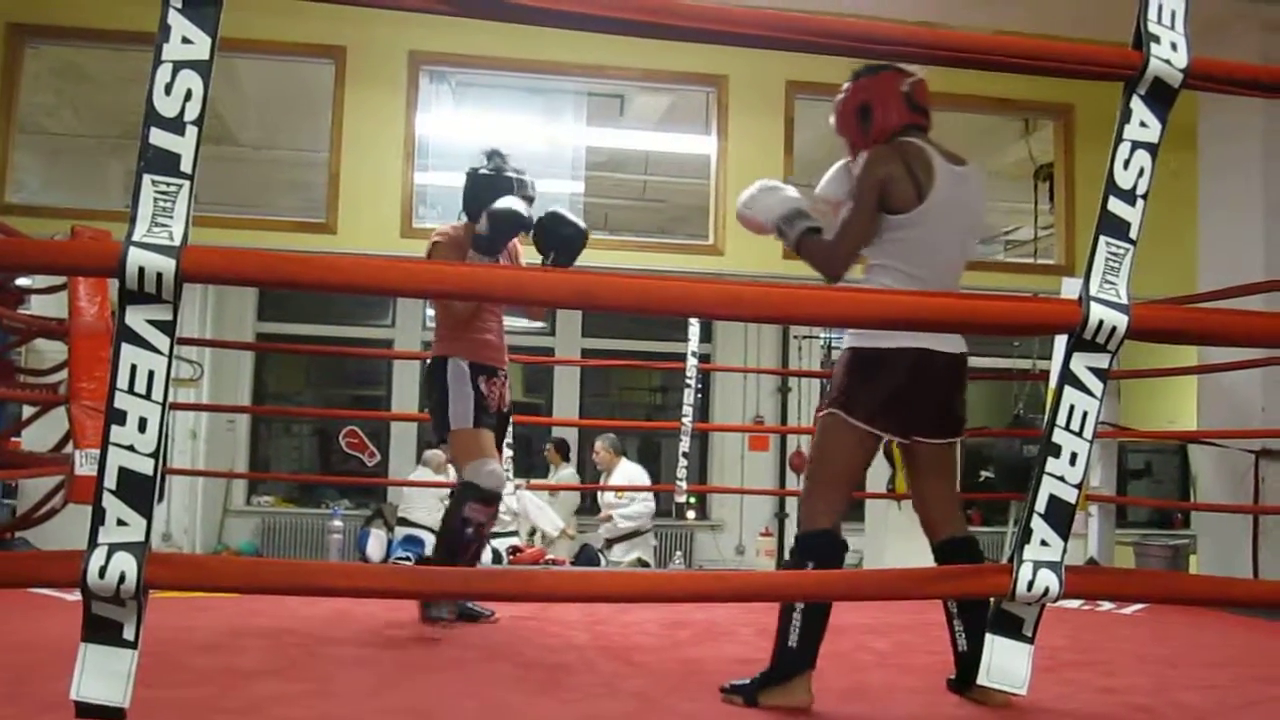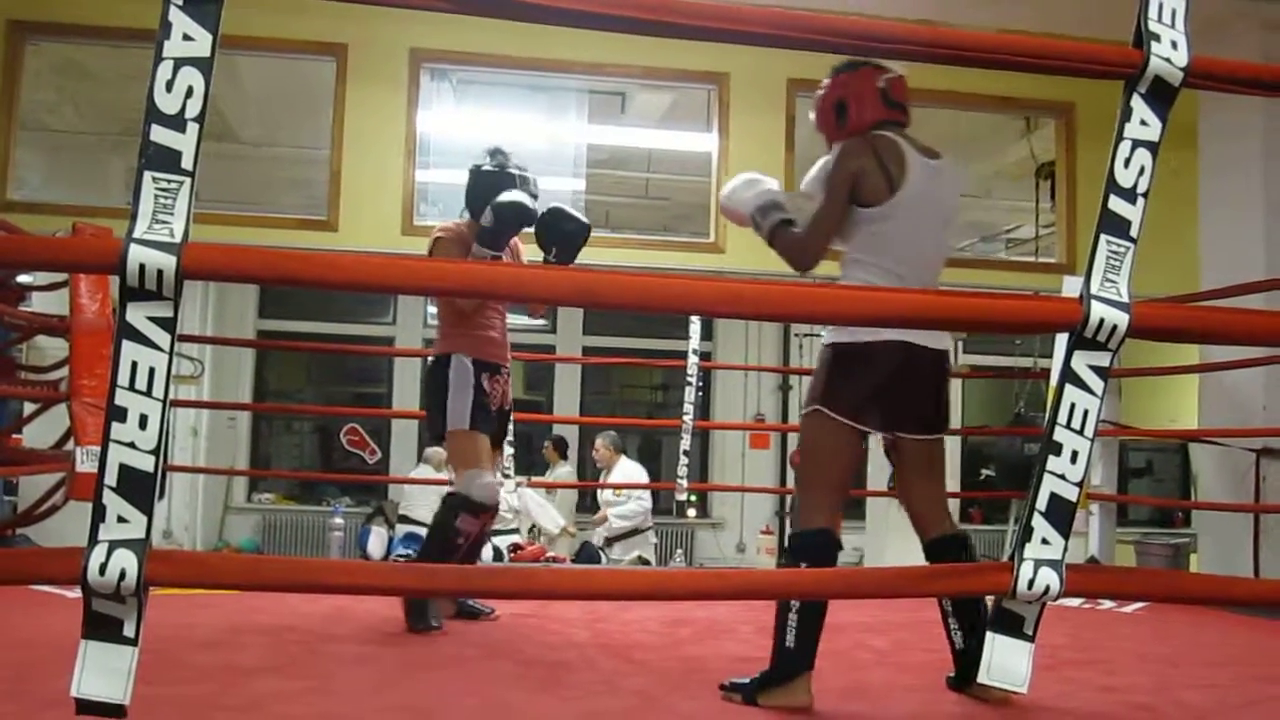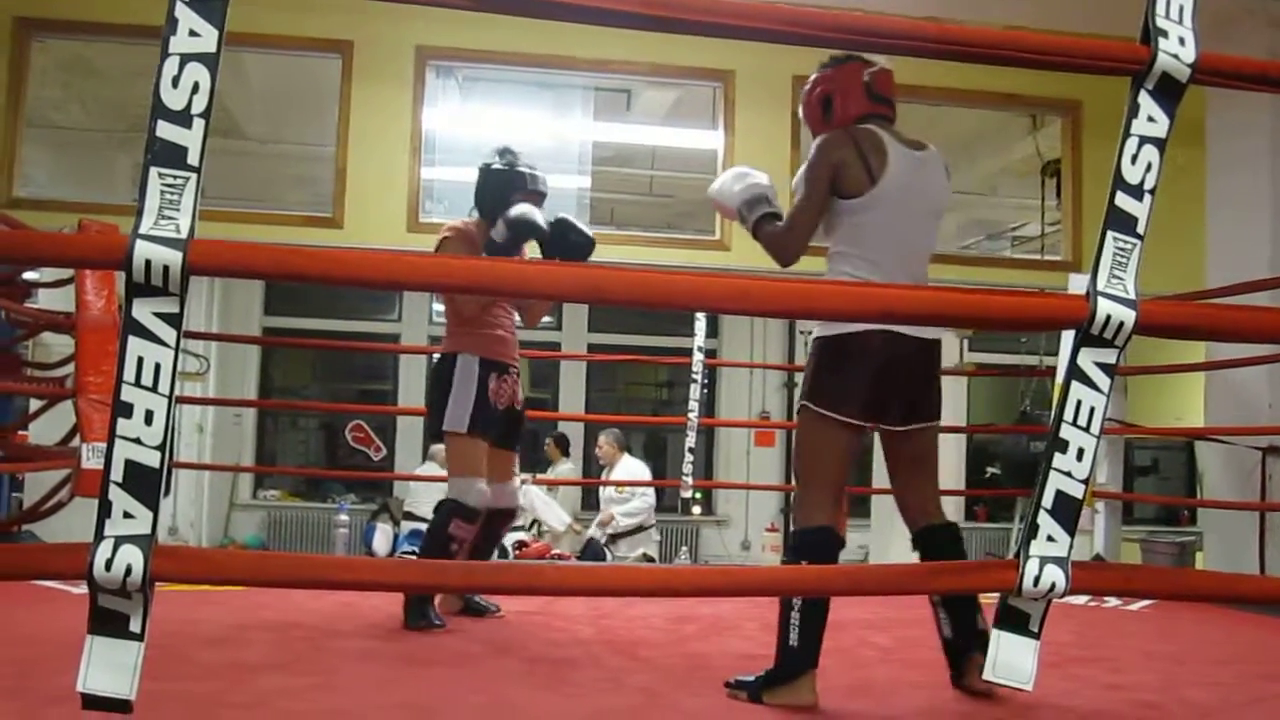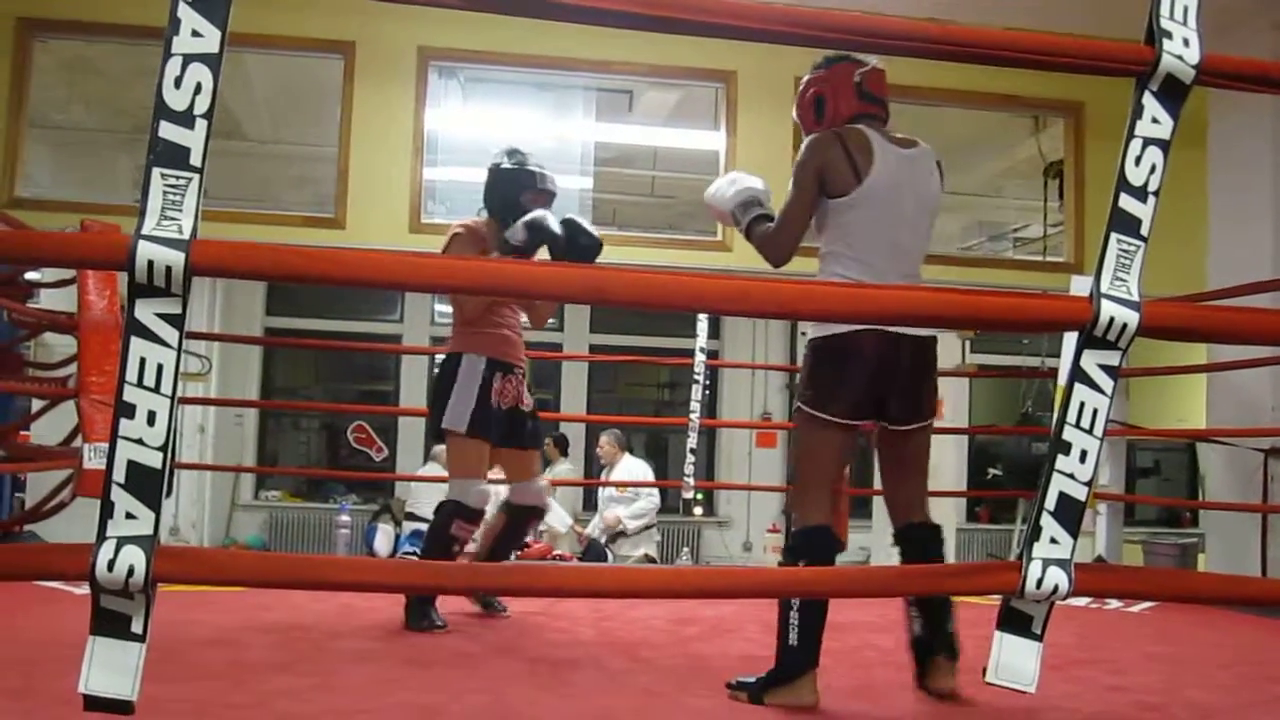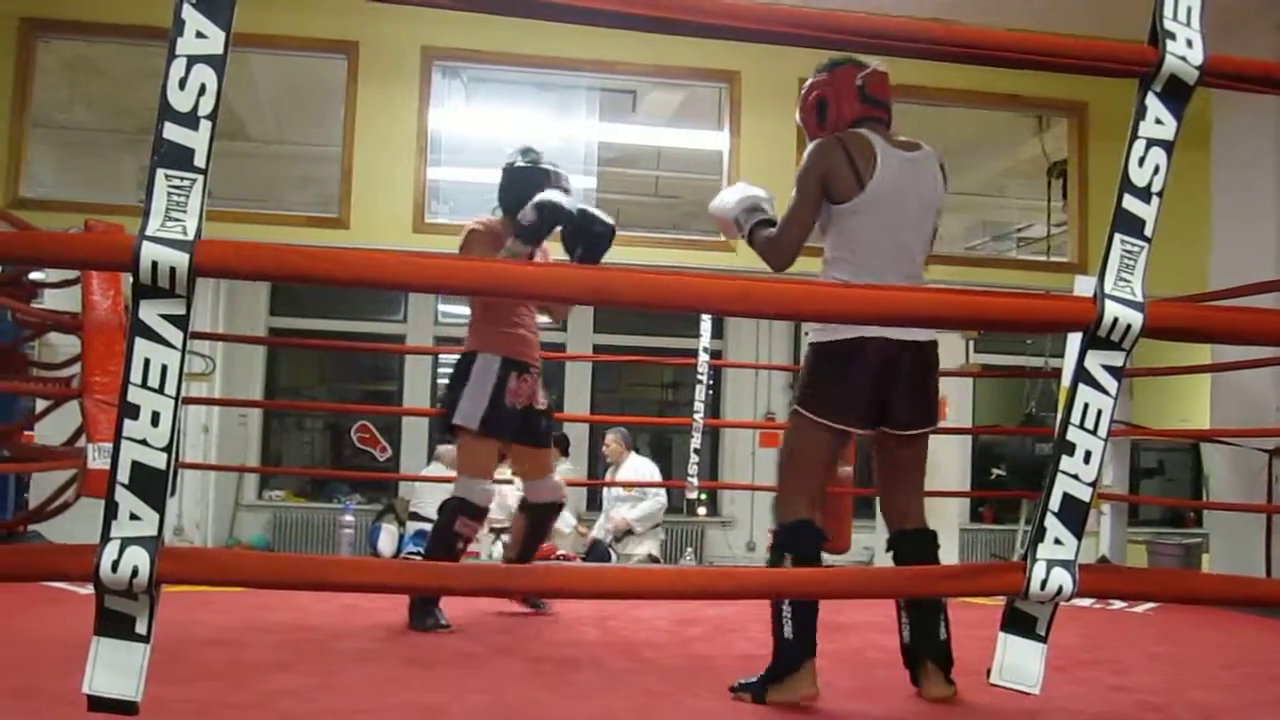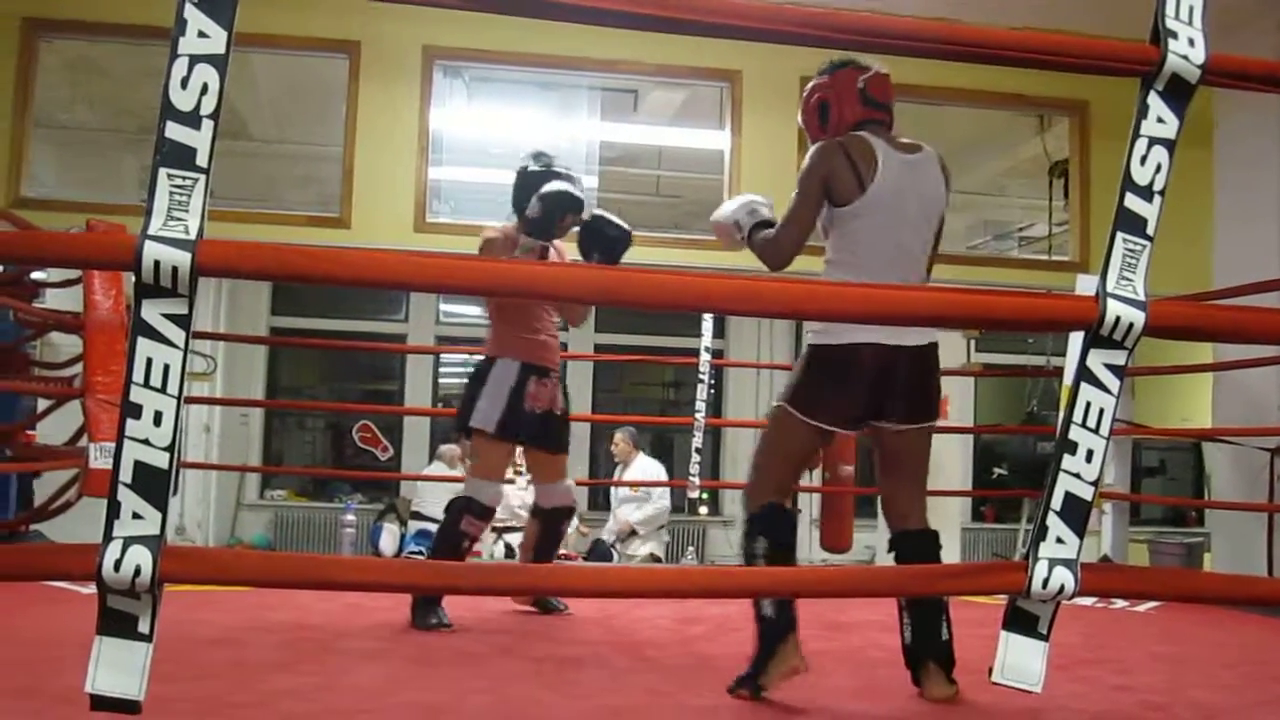
dt=0.1s
person 1, frame 1
left shoulder: (885, 160)
right shoulder: (966, 174)
left elbow: (836, 265)
left wrist: (789, 218)
left hip: (884, 351)
right hip: (943, 356)
left knee: (820, 507)
right knee: (943, 516)
left ankle: (790, 673)
right ankle: (980, 668)
person 1, frame 2
left shoulder: (857, 154)
right shoulder: (945, 170)
left elbow: (804, 255)
left wrist: (764, 210)
left hip: (863, 346)
right hip: (926, 351)
left knee: (815, 507)
right knee: (933, 515)
left ankle: (790, 673)
right ankle: (976, 663)
person 1, frame 3
left shoulder: (840, 147)
right shoulder: (933, 162)
left elbow: (788, 249)
left wrist: (750, 204)
left hip: (852, 338)
right hip: (918, 343)
left knee: (816, 506)
right knee: (924, 506)
left ankle: (795, 672)
right ankle: (972, 654)
person 1, frame 4
left shoulder: (830, 147)
right shoulder: (927, 160)
left elbow: (780, 250)
left wrist: (744, 206)
left hip: (846, 338)
right hip: (913, 341)
left knee: (811, 506)
right knee: (911, 506)
left ankle: (796, 671)
right ankle: (937, 657)
person 1, frame 5
left shoulder: (832, 153)
right shoulder: (930, 162)
left elbow: (782, 256)
left wrist: (747, 213)
left hip: (847, 342)
right hip: (914, 345)
left knee: (797, 502)
right knee: (907, 510)
left ankle: (794, 667)
right ankle: (931, 664)
person 1, frame 6
left shoulder: (834, 156)
right shoulder: (934, 165)
left elbow: (778, 256)
left wrist: (749, 224)
left hip: (842, 347)
right hip: (913, 351)
left knee: (766, 488)
right knee: (908, 510)
left ankle: (779, 642)
right ankle: (933, 664)
person 2, frame 1
left shoulder: (508, 245)
right shoulder: (447, 242)
left elbow: (534, 307)
right elbow: (455, 310)
left wrist: (557, 260)
right wrist: (483, 250)
left hip: (494, 375)
right hip: (458, 370)
left knee: (484, 487)
right knee: (483, 481)
person 2, frame 2
left shoulder: (509, 243)
right shoulder: (450, 239)
left elbow: (532, 304)
right elbow: (464, 302)
left wrist: (558, 255)
right wrist: (487, 242)
left hip: (496, 374)
right hip: (462, 369)
left knee: (481, 496)
right knee: (474, 488)
right ankle: (419, 598)
person 2, frame 3
left shoulder: (515, 248)
right shoulder: (458, 237)
left elbow: (532, 315)
right elbow: (467, 306)
left wrist: (560, 264)
right wrist: (496, 251)
left hip: (503, 375)
right hip: (467, 370)
left knee: (502, 500)
right knee: (469, 494)
right ankle: (419, 597)
person 2, frame 4
left shoulder: (522, 246)
right shoulder: (467, 236)
left elbow: (540, 315)
right elbow: (472, 304)
left wrist: (568, 265)
right wrist: (510, 251)
left hip: (511, 376)
right hip: (475, 370)
left knee: (529, 497)
right knee: (468, 494)
right ankle: (420, 599)
person 2, frame 5
left shoulder: (537, 245)
right shoulder: (484, 233)
left elbow: (558, 310)
right elbow: (485, 296)
left wrist: (583, 259)
right wrist: (521, 241)
left hip: (526, 375)
right hip: (489, 369)
left knee: (547, 494)
right knee: (474, 492)
right ankle: (424, 597)
person 2, frame 6
left shoulder: (557, 252)
right shoulder: (500, 241)
left elbow: (575, 315)
right elbow: (499, 292)
left wrist: (600, 263)
right wrist: (533, 237)
left hip: (546, 379)
right hip: (509, 373)
left knee: (559, 498)
right knee: (483, 492)
right ankle: (428, 597)
